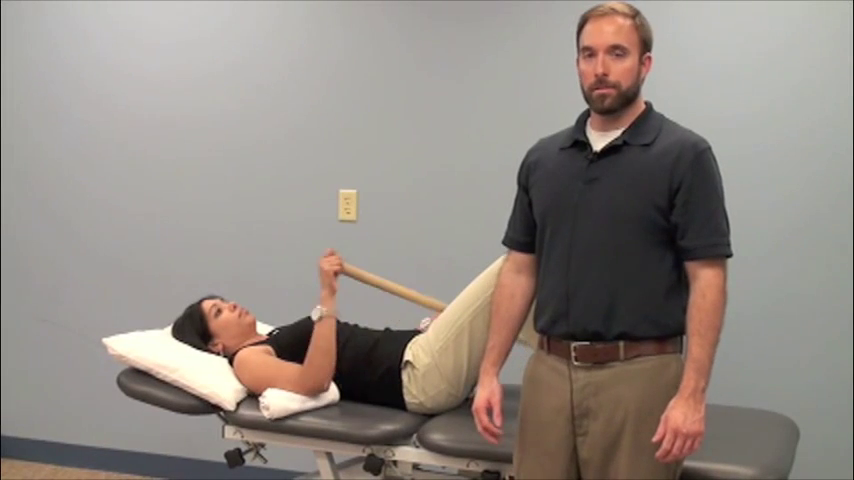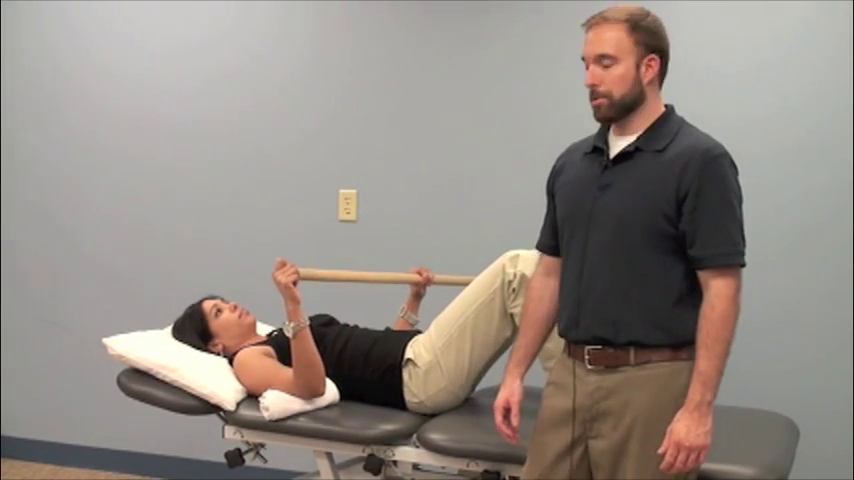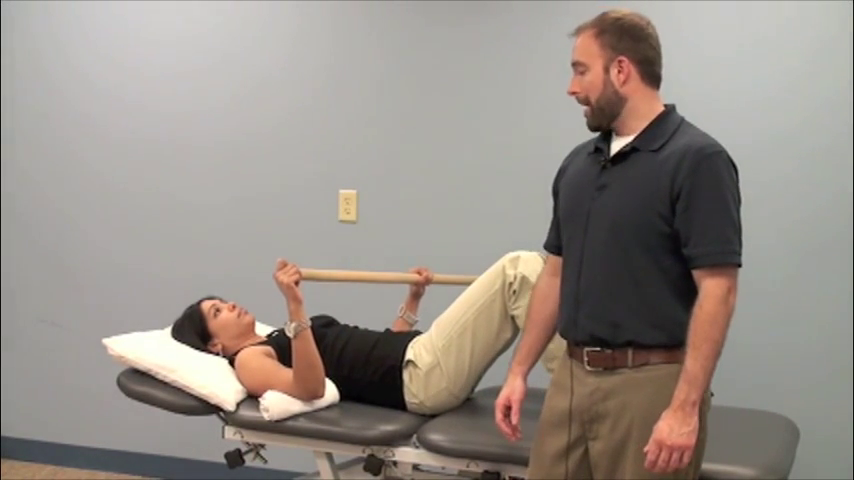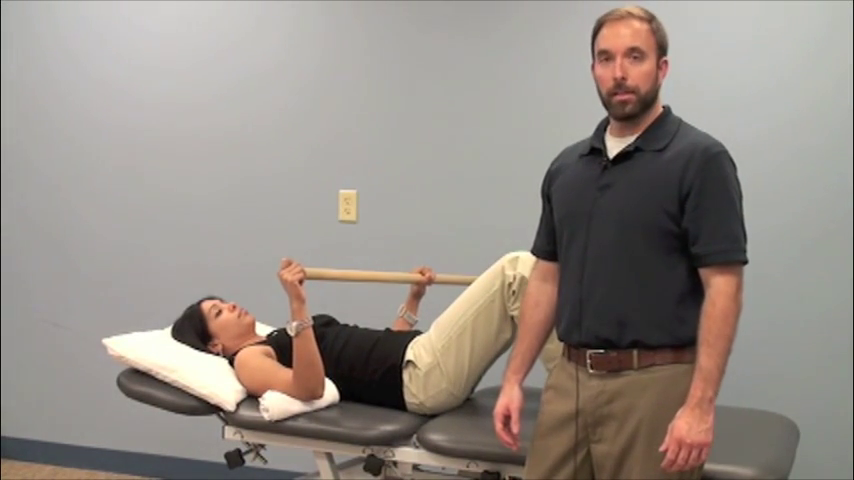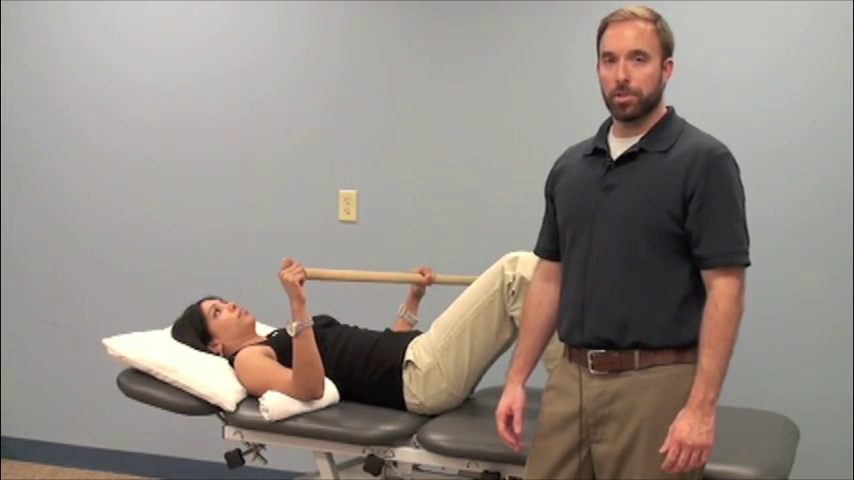
dt=1s
person 1, frame 1
left shoulder: (684, 156)
right shoulder: (542, 159)
left elbow: (708, 280)
right elbow: (519, 270)
left wrist: (692, 393)
right wrist: (489, 371)
left hip: (639, 377)
right hip: (550, 373)
person 1, frame 2
left shoulder: (700, 162)
right shoulder: (571, 164)
left elbow: (721, 290)
left wrist: (699, 406)
right wrist: (515, 371)
left hip: (652, 383)
right hip: (570, 377)
person 1, frame 3
left shoulder: (697, 161)
right shoulder: (578, 164)
left elbow: (717, 291)
left wrist: (685, 407)
right wrist: (518, 370)
left hip: (650, 383)
right hip: (572, 378)
person 1, frame 4
left shoulder: (699, 160)
right shoulder: (566, 168)
left elbow: (722, 288)
right elbow: (546, 280)
left wrist: (700, 404)
right wrist: (514, 379)
left hip: (654, 385)
right hip: (570, 381)
person 1, frame 5
left shoulder: (704, 162)
right shoulder: (569, 167)
left elbow: (724, 291)
left wrist: (702, 406)
right wrist: (516, 379)
left hip: (655, 385)
right hip: (570, 381)
person 2, frame 1
left shoulder: (283, 342)
right shoulder: (248, 360)
right elbow: (316, 380)
left wrist: (438, 323)
right wrist: (327, 297)
left hip: (416, 358)
right hip: (418, 378)
person 2, frame 2
left shoulder: (281, 342)
right shoulder: (247, 360)
right elbow: (311, 386)
left wrist: (414, 299)
right wrist: (293, 306)
left hip: (415, 357)
right hip: (419, 378)
left knee: (526, 265)
right knee: (517, 268)
person 2, frame 3
left shoulder: (281, 342)
right shoulder: (249, 361)
right elbow: (311, 388)
left wrist: (412, 299)
right wrist: (295, 308)
left hip: (415, 357)
right hip: (419, 379)
left knee: (527, 266)
right knee: (517, 270)
person 2, frame 4
left shoulder: (281, 342)
right shoulder: (248, 360)
right elbow: (310, 388)
left wrist: (413, 298)
right wrist: (297, 307)
left hip: (415, 356)
right hip: (419, 379)
left knee: (527, 274)
right knee: (517, 271)
person 2, frame 5
left shoulder: (283, 342)
right shoulder: (248, 360)
right elbow: (310, 388)
left wrist: (413, 299)
right wrist: (298, 307)
left hip: (414, 357)
right hip: (419, 378)
left knee: (525, 272)
right knee: (516, 270)
